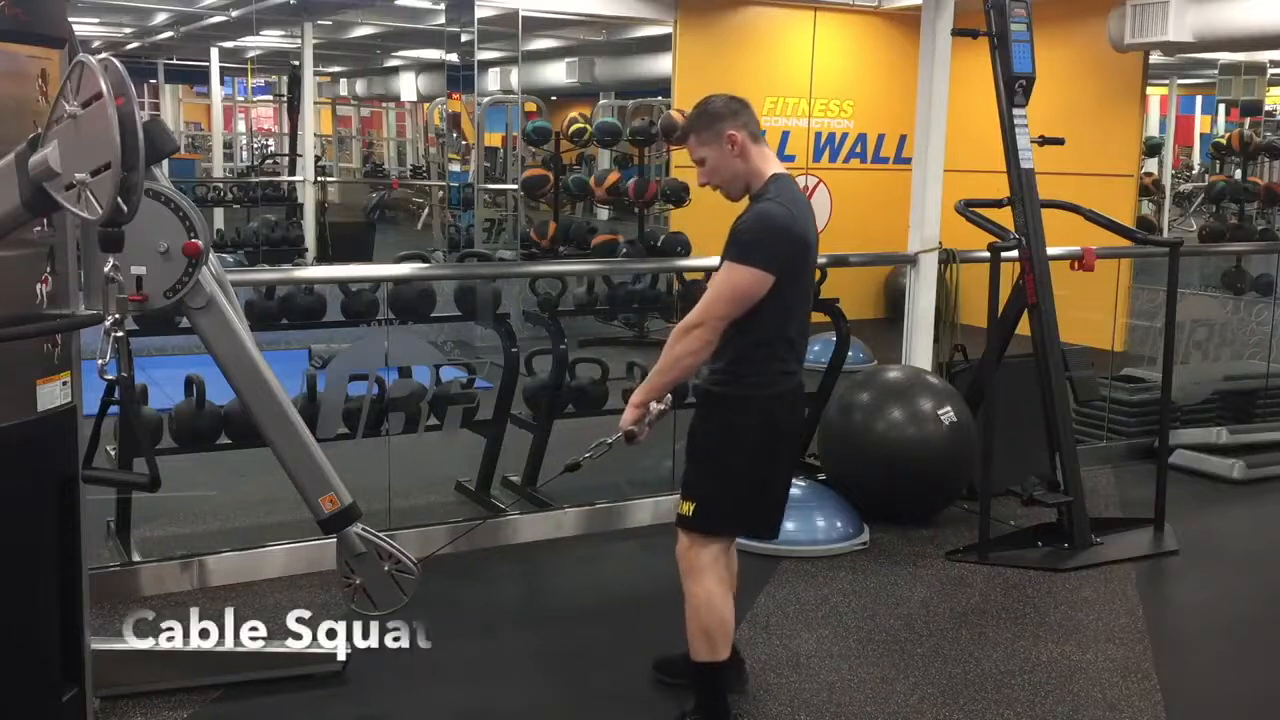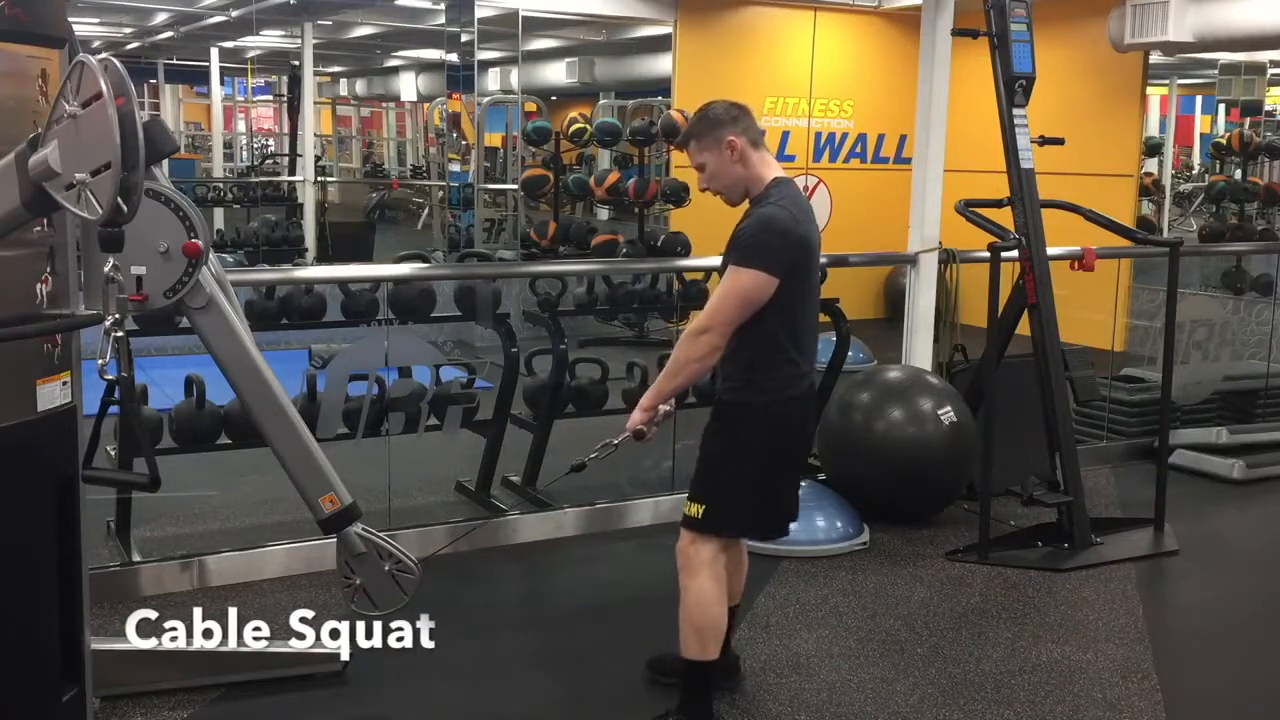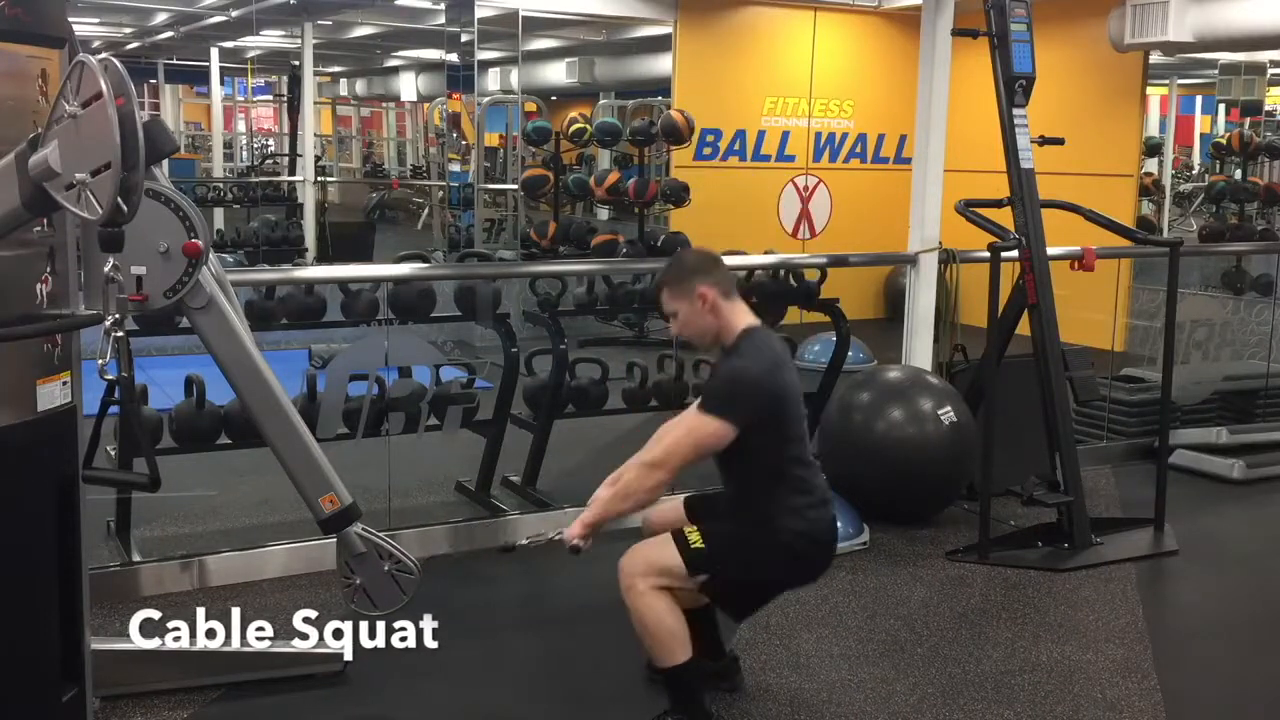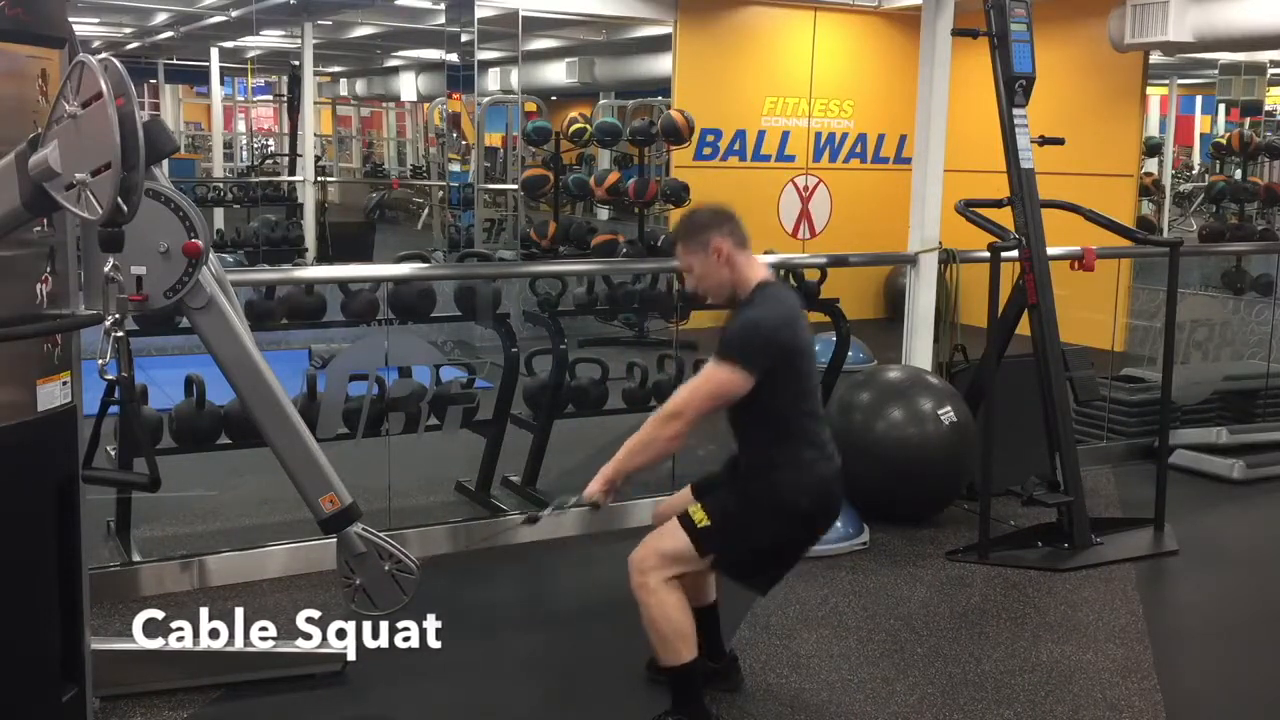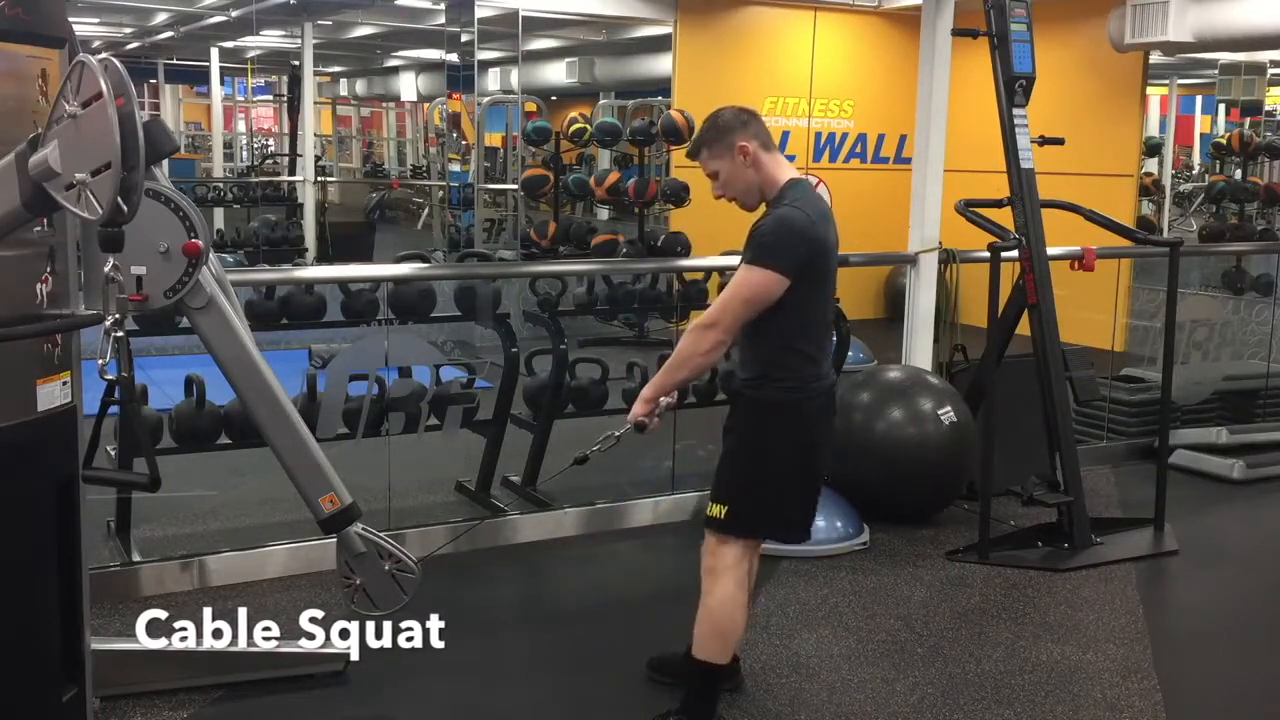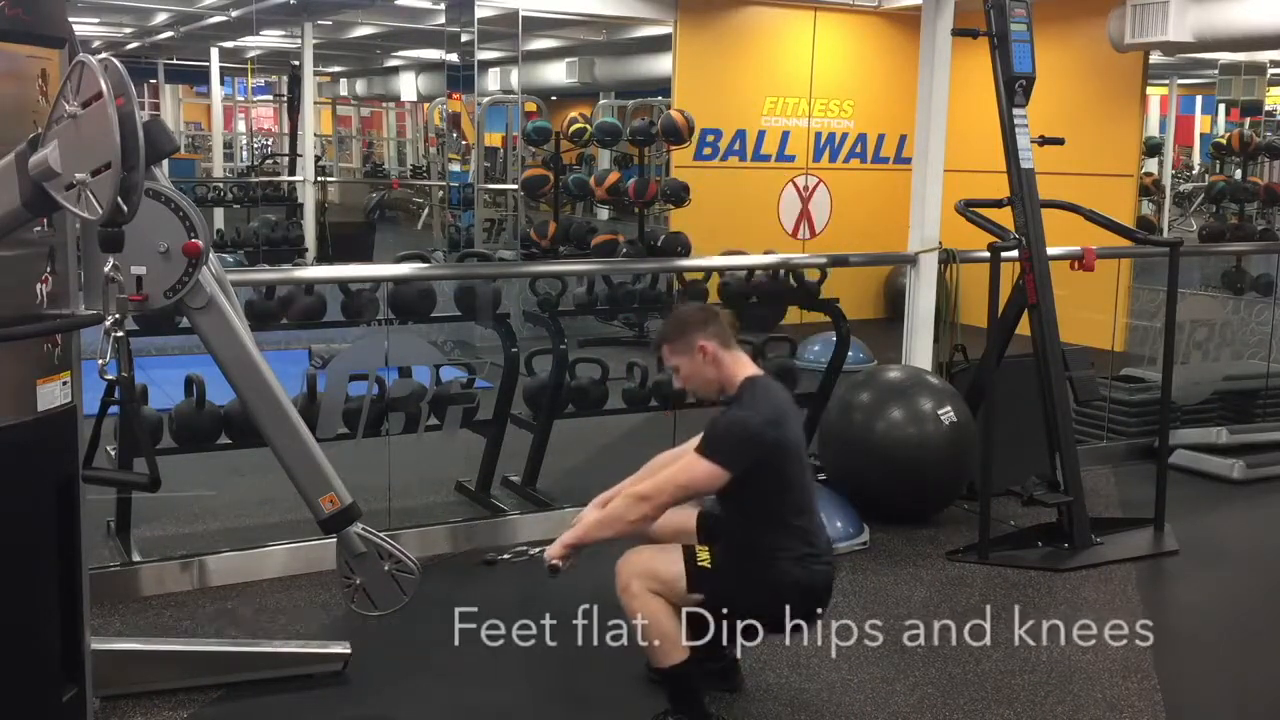
dt=0.7s
person 1, frame 1
left shoulder: (769, 220)
right shoulder: (779, 205)
left elbow: (702, 326)
right elbow: (719, 321)
left wrist: (642, 398)
right wrist: (662, 386)
left hip: (750, 408)
right hip: (751, 398)
left knee: (698, 551)
right knee: (714, 531)
right ankle: (721, 656)
person 1, frame 2
left shoulder: (769, 223)
right shoulder: (783, 206)
left elbow: (710, 332)
left wrist: (651, 402)
right wrist: (669, 392)
left hip: (762, 409)
right hip: (770, 400)
left knee: (698, 550)
right knee: (724, 535)
right ankle: (715, 656)
person 1, frame 3
left shoulder: (746, 373)
right shoulder: (751, 347)
left elbow: (662, 468)
right elbow: (683, 425)
left wrist: (591, 518)
right wrist: (616, 479)
left hip: (790, 535)
right hip: (773, 509)
left knee: (638, 570)
right knee: (659, 522)
right ankle: (713, 659)
person 1, frame 4
left shoulder: (760, 324)
right shoulder: (767, 303)
left elbow: (680, 417)
right elbow: (695, 391)
left wrist: (609, 477)
right wrist: (623, 458)
left hip: (792, 490)
right hip: (781, 472)
left knee: (649, 565)
right knee: (671, 517)
right ankle: (711, 658)
person 1, frame 5
left shoulder: (786, 224)
right shoulder: (799, 207)
left elbow: (717, 328)
right elbow: (734, 321)
left wrist: (653, 391)
right wrist: (670, 380)
left hip: (781, 404)
right hip: (783, 394)
left knee: (725, 553)
right knee: (738, 539)
right ankle: (715, 656)
person 1, frame 6
left shoulder: (747, 423)
right shoulder: (757, 395)
left elbow: (648, 502)
right elbow: (679, 458)
left wrist: (574, 538)
right wrist: (601, 503)
left hip: (788, 582)
right hip: (777, 552)
left knee: (634, 573)
right knee: (661, 528)
right ankle: (713, 656)
